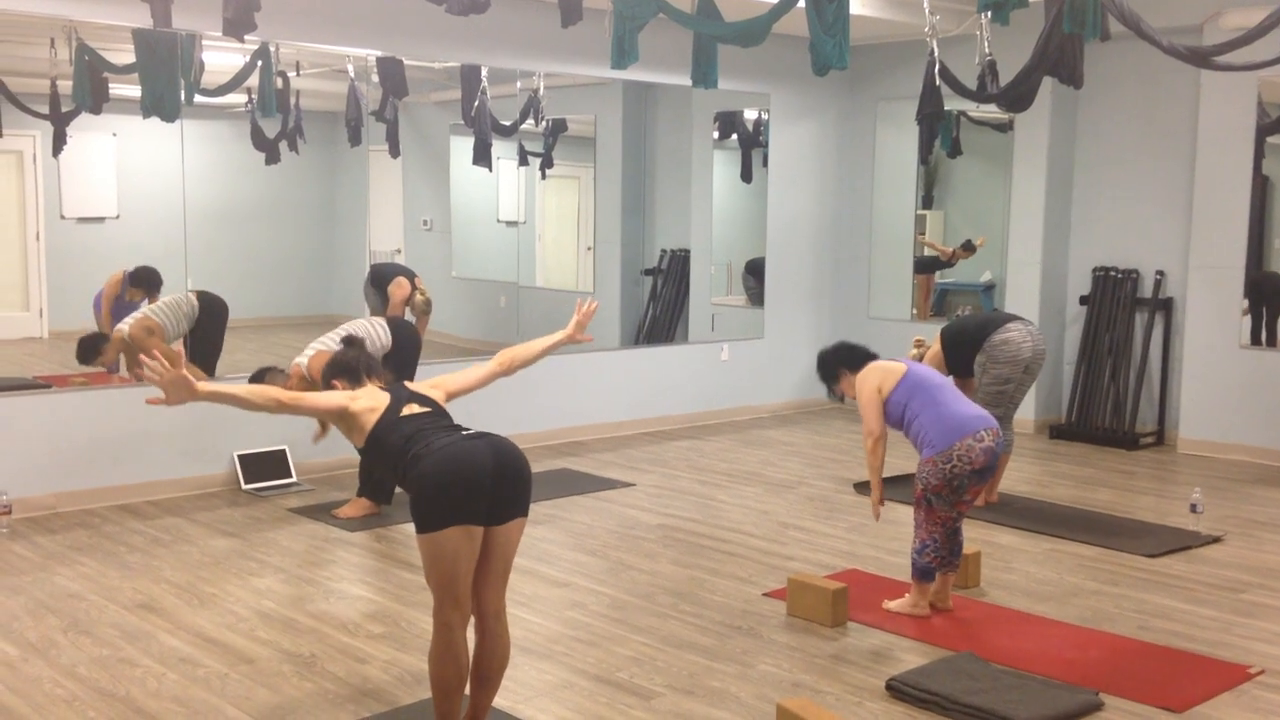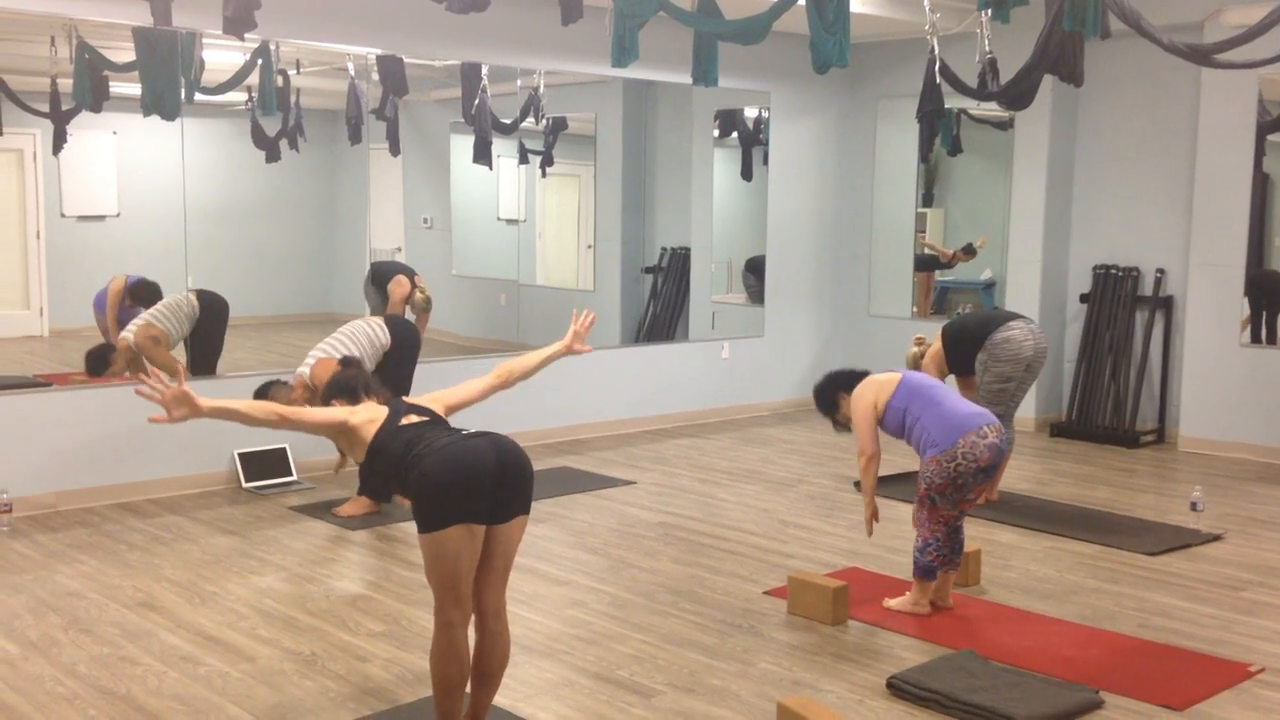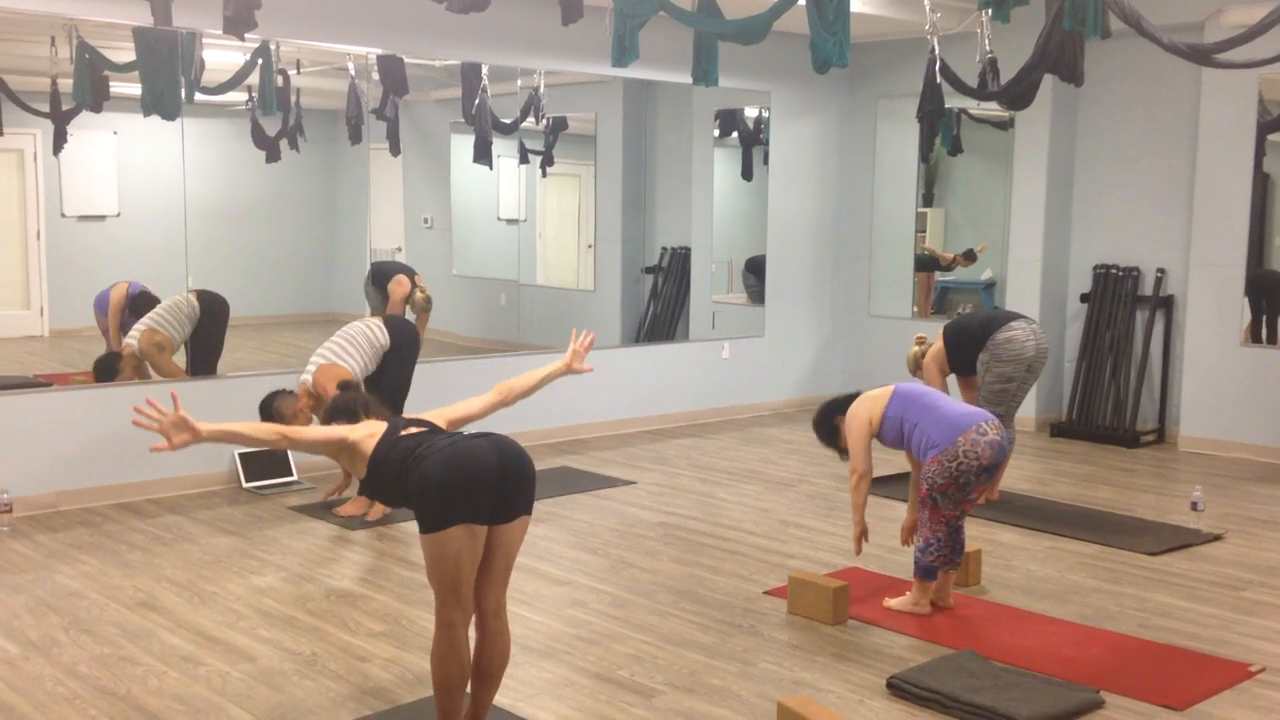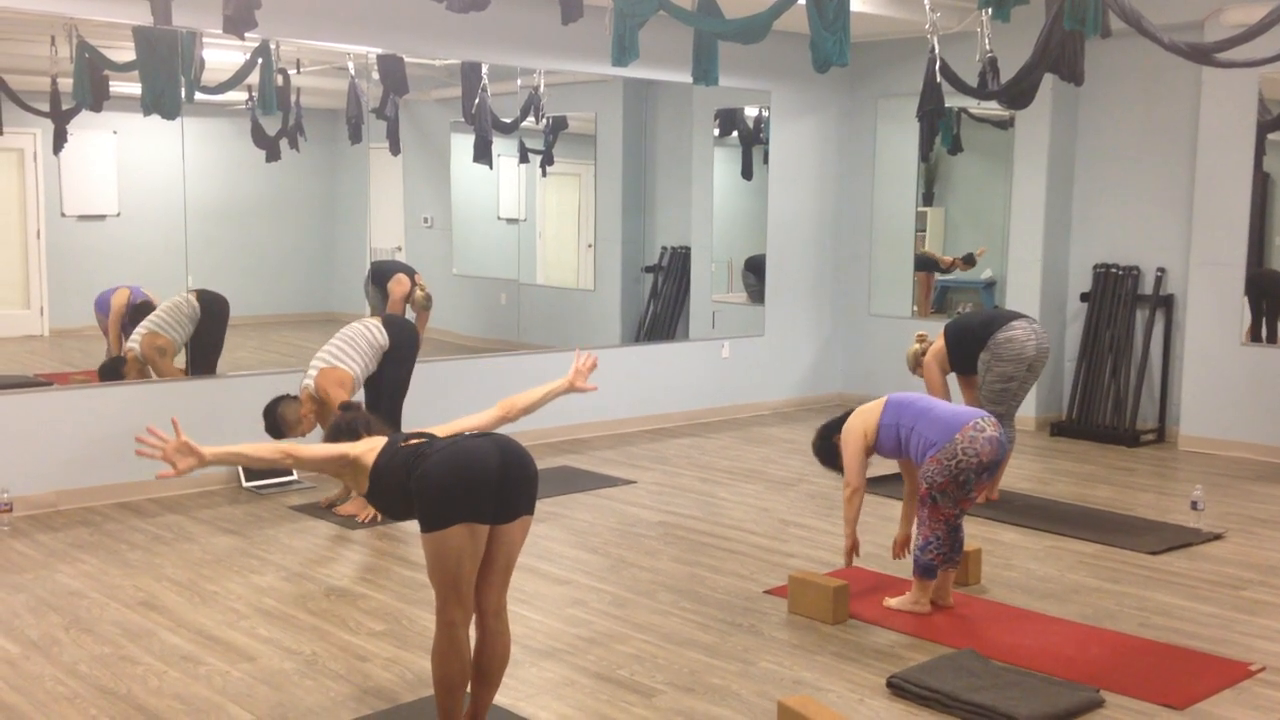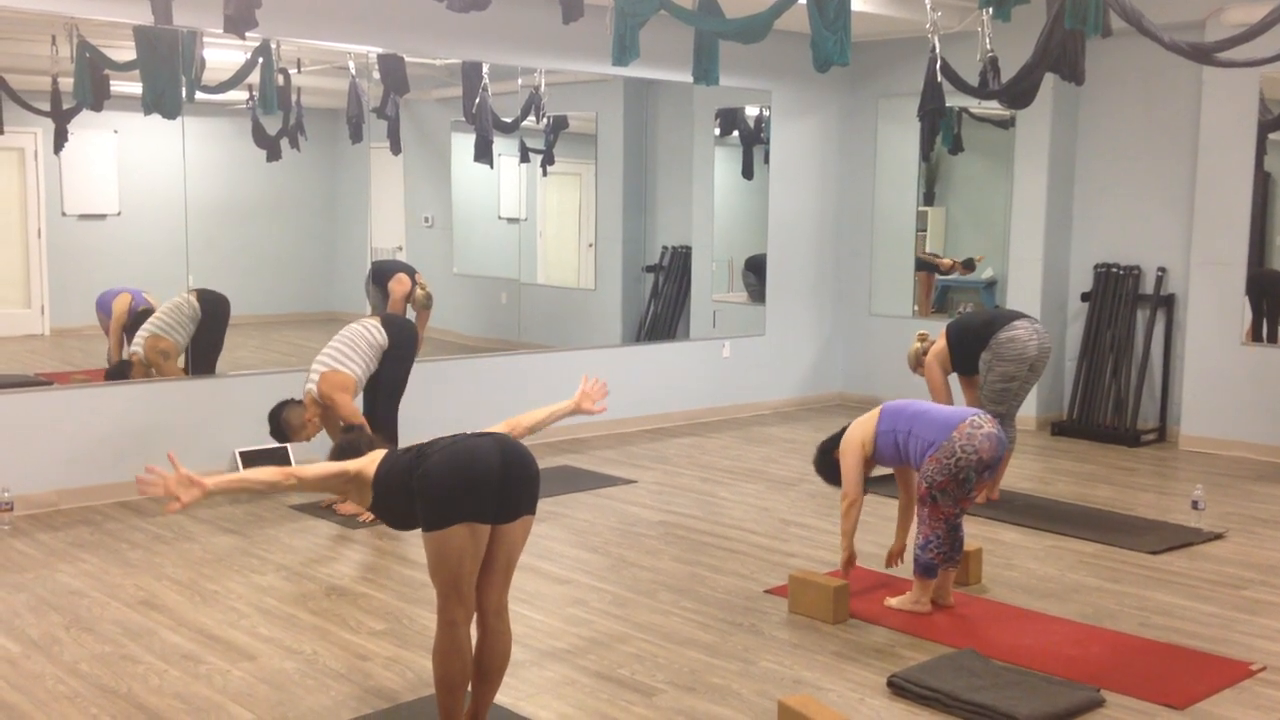
dt=0.2s
person 1, frame 1
left shoulder: (349, 402)
right shoulder: (427, 388)
left elbow: (281, 400)
right elbow: (502, 362)
left wrist: (199, 390)
right wrist: (565, 335)
left hip: (447, 474)
right hip: (507, 459)
left knee: (451, 620)
right knee: (491, 611)
person 1, frame 2
left shoulder: (347, 418)
right shoulder: (426, 403)
left elbow: (281, 415)
right elbow: (501, 375)
left wrist: (200, 407)
right wrist: (563, 347)
left hip: (449, 475)
right hip: (509, 457)
left knee: (452, 619)
right knee: (492, 609)
person 1, frame 3
left shoulder: (349, 437)
right shoulder: (428, 419)
left elbow: (282, 435)
right elbow: (502, 393)
left wrist: (200, 432)
right wrist: (564, 366)
left hip: (451, 477)
right hip: (511, 458)
left knee: (453, 619)
right knee: (492, 611)
person 1, frame 4
left shoulder: (352, 455)
right shoulder: (429, 435)
left elbow: (285, 454)
right elbow: (505, 409)
left wrist: (204, 456)
right wrist: (567, 383)
left hip: (453, 479)
right hip: (514, 459)
left knee: (453, 619)
right knee: (492, 610)
person 1, frame 5
left shoulder: (355, 472)
right shoulder: (419, 454)
left elbow: (287, 477)
right elbow: (512, 426)
left wrist: (206, 486)
right wrist: (574, 406)
left hip: (455, 478)
right hip: (515, 461)
left knee: (455, 617)
right knee: (493, 610)
person 2, frame 1
left shoulder: (867, 378)
right shoulder: (900, 368)
left elbow: (875, 435)
left wrist: (876, 487)
right wrist: (931, 481)
left hip: (953, 448)
right hip: (989, 434)
left knee: (930, 525)
right knee: (950, 521)
left ankle: (918, 601)
right ankle: (941, 594)
person 2, frame 2
left shoulder: (862, 394)
right shoulder: (894, 383)
left elbow: (869, 454)
left wrist: (869, 504)
right wrist: (924, 496)
left hip: (959, 447)
right hip: (993, 435)
left knee: (932, 524)
right knee: (951, 520)
left ankle: (918, 599)
right ankle: (942, 593)
person 2, frame 3
left shoulder: (857, 412)
right shoulder: (892, 402)
left elbow: (861, 473)
right elbow: (920, 463)
left wrist: (859, 522)
right wrist: (912, 514)
left hip: (960, 447)
left knee: (933, 524)
right knee: (951, 520)
left ankle: (919, 600)
right ankle: (942, 593)
person 2, frame 4
left shoulder: (853, 427)
right shoulder: (888, 419)
left elbow: (854, 487)
right elbow: (913, 480)
left wrist: (850, 536)
right wrist: (904, 529)
left hip: (959, 445)
left knee: (932, 522)
right knee: (950, 519)
left ankle: (918, 599)
right ankle: (942, 592)
person 2, frame 5
left shoulder: (853, 439)
right shoulder: (889, 434)
left elbow: (851, 498)
right elbow: (908, 492)
left wrist: (847, 548)
right wrist: (899, 541)
left hip: (959, 444)
left knee: (932, 520)
right knee: (949, 517)
left ankle: (919, 599)
right ankle: (942, 592)
person 3, frame 1
left shoulder: (318, 368)
right shoulder: (296, 374)
right wrist: (324, 424)
left hip: (401, 339)
right hip: (385, 340)
left ankle: (372, 499)
right ankle: (369, 494)
person 3, frame 2
left shoulder: (322, 378)
right shoulder: (301, 386)
left hip: (400, 338)
right hip: (382, 337)
left ankle: (372, 497)
right ankle: (369, 493)
person 3, frame 3
left shoulder: (326, 389)
right shoulder: (306, 394)
right wrist: (348, 476)
left hip: (399, 338)
right hip: (378, 335)
left ankle: (372, 496)
person 3, frame 4
left shoulder: (329, 393)
right shoulder: (309, 398)
right wrist: (347, 488)
left hip: (399, 337)
right hip: (377, 334)
left knee: (386, 419)
right knee: (375, 418)
person 3, frame 5
left shoulder: (332, 396)
right shoulder: (313, 401)
left hip: (398, 336)
right hip: (375, 333)
left knee: (383, 416)
right knee: (373, 415)
person 4, frame 1
left shoulder: (930, 363)
right shoulder: (953, 352)
left hip: (1004, 344)
right hip: (1034, 338)
right knee: (1002, 422)
right ankle: (990, 491)
person 4, frame 2
left shoulder: (931, 361)
right shoulder: (956, 350)
left hip: (1006, 343)
right hip: (1035, 337)
right knee: (1003, 420)
right ankle: (991, 489)
person 4, frame 3
left shoulder: (932, 361)
right shoulder: (958, 350)
right elbow: (973, 407)
left hip: (1007, 343)
right hip: (1037, 336)
right knee: (1004, 420)
right ankle: (991, 489)
person 4, frame 4
left shoulder: (932, 359)
right shoulder: (959, 349)
right elbow: (973, 406)
left hip: (1008, 342)
right hip: (1038, 336)
right knee: (1004, 420)
right ankle: (991, 488)
person 4, frame 5
left shoulder: (934, 359)
right shoulder: (959, 348)
right elbow: (975, 406)
left hip: (1010, 343)
right hip: (1039, 337)
right knee: (1005, 419)
right ankle: (992, 487)
